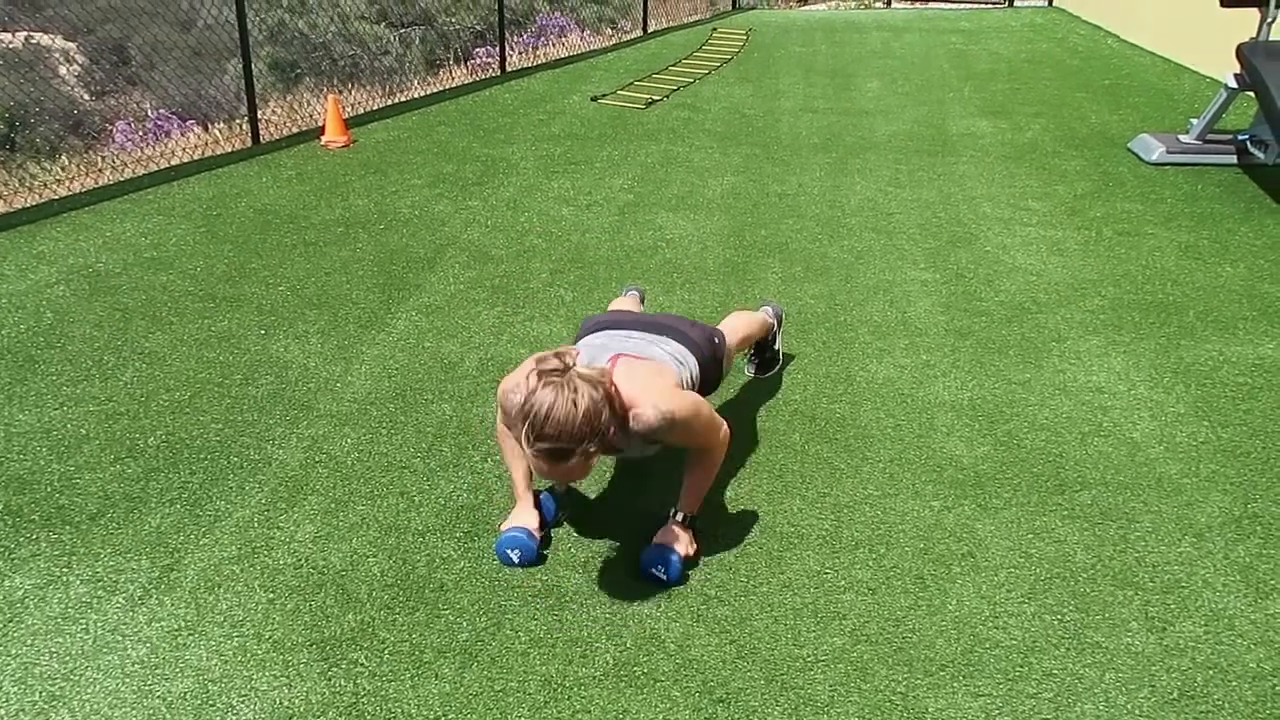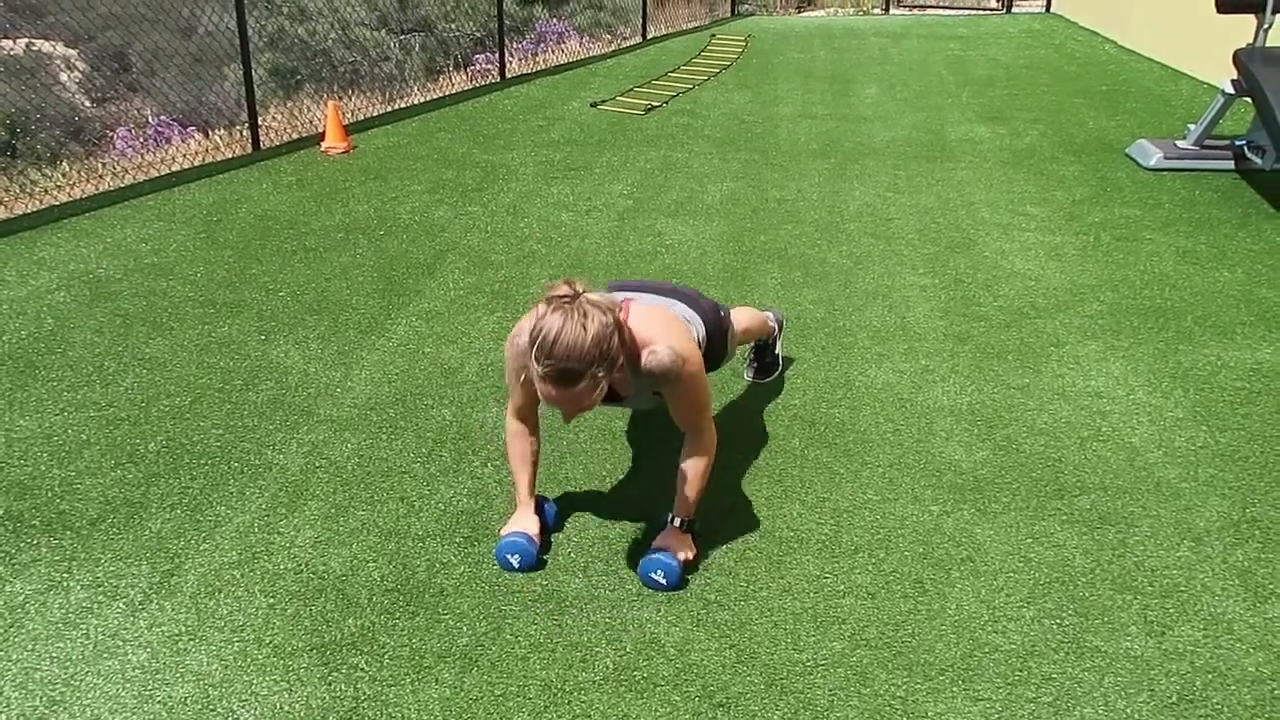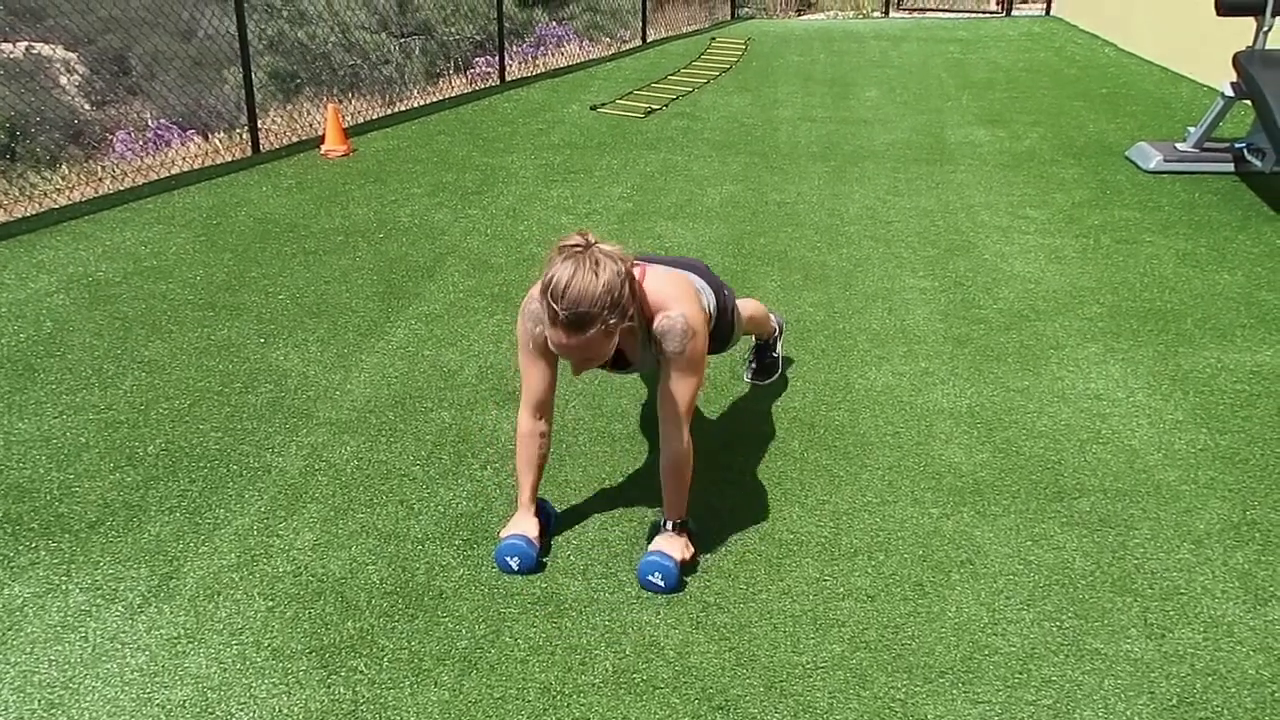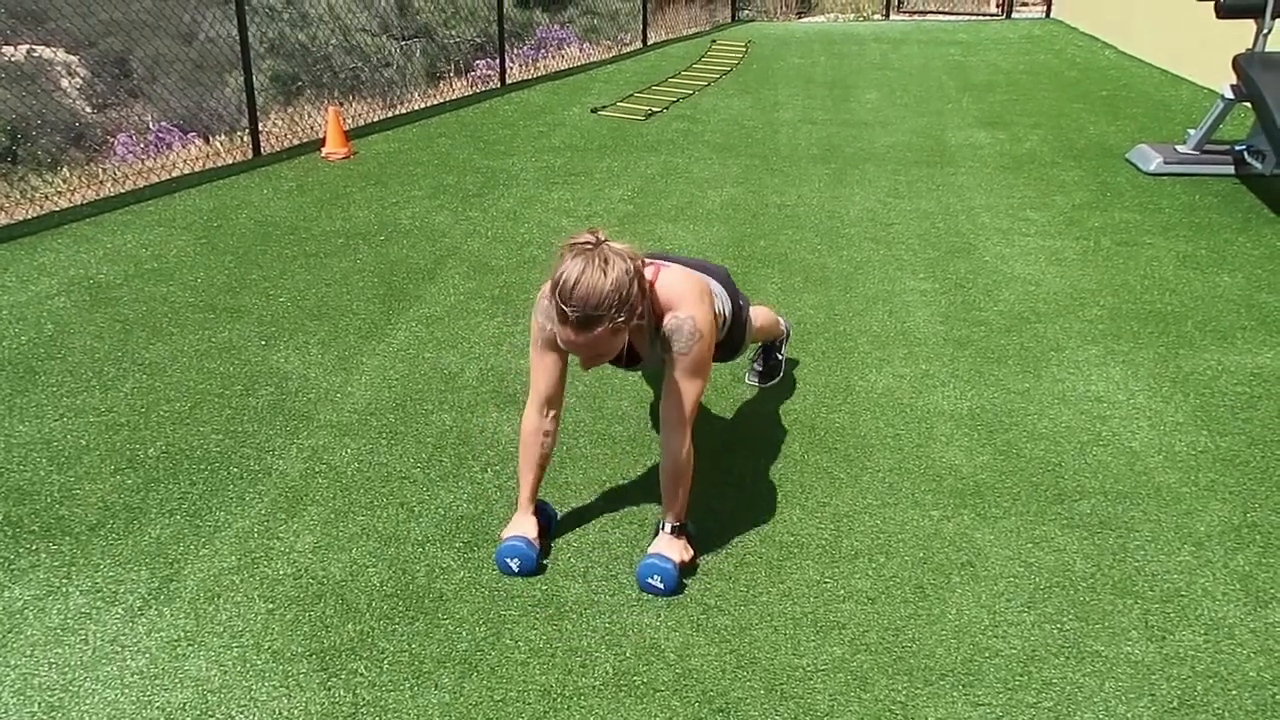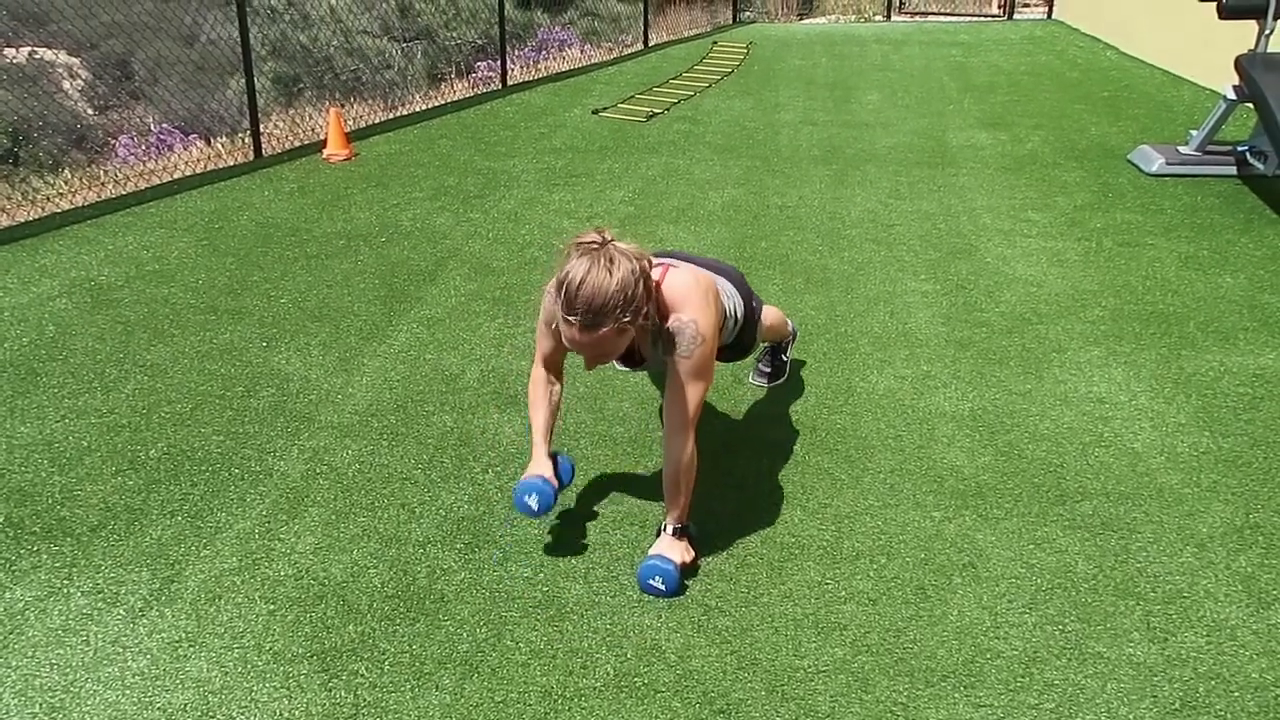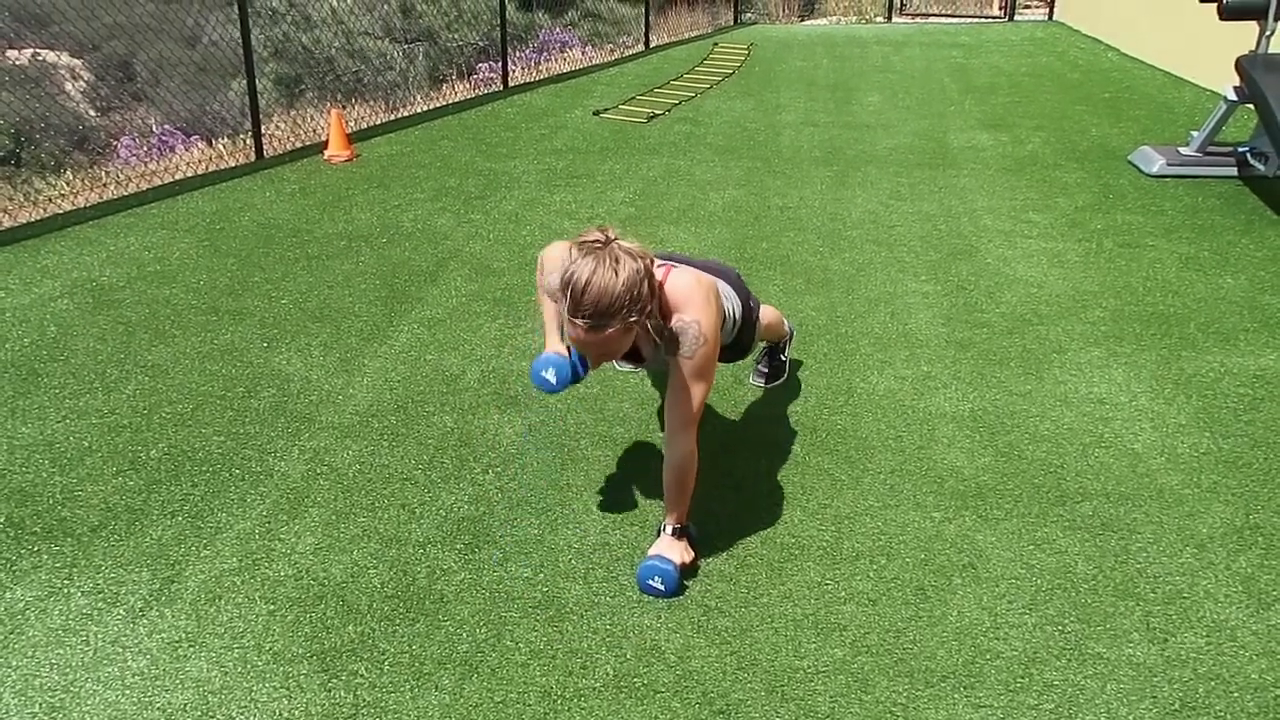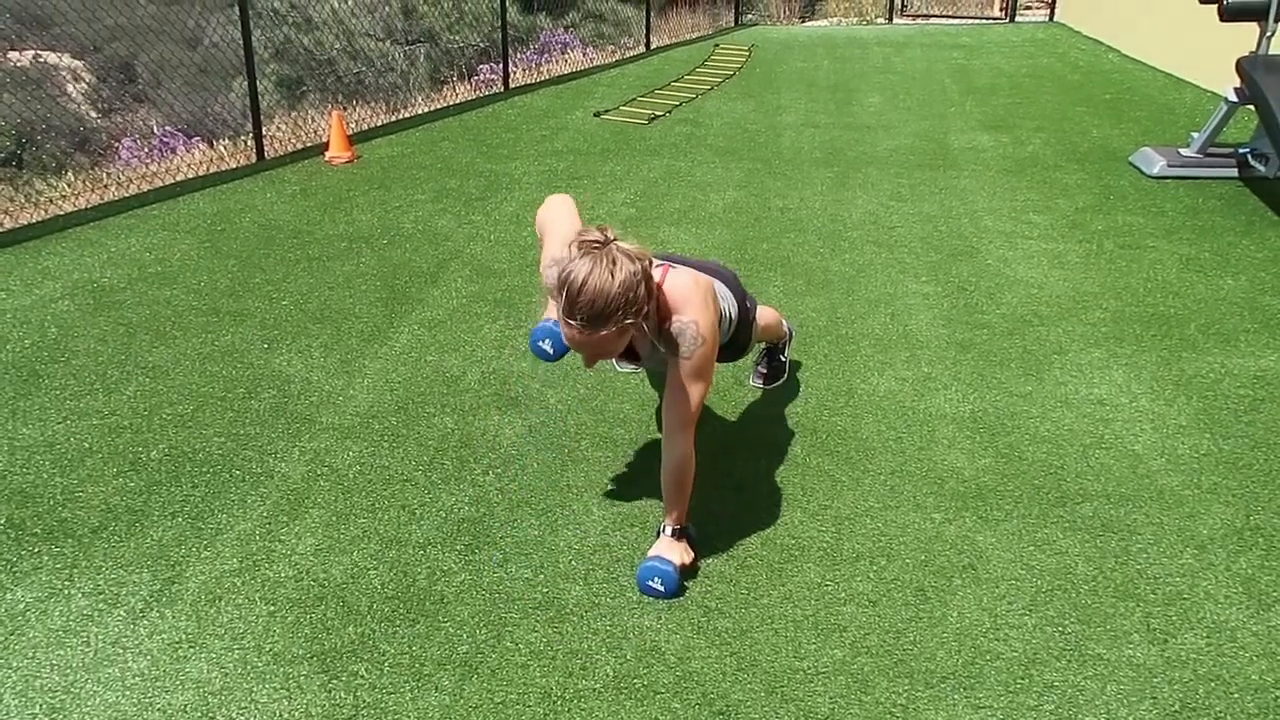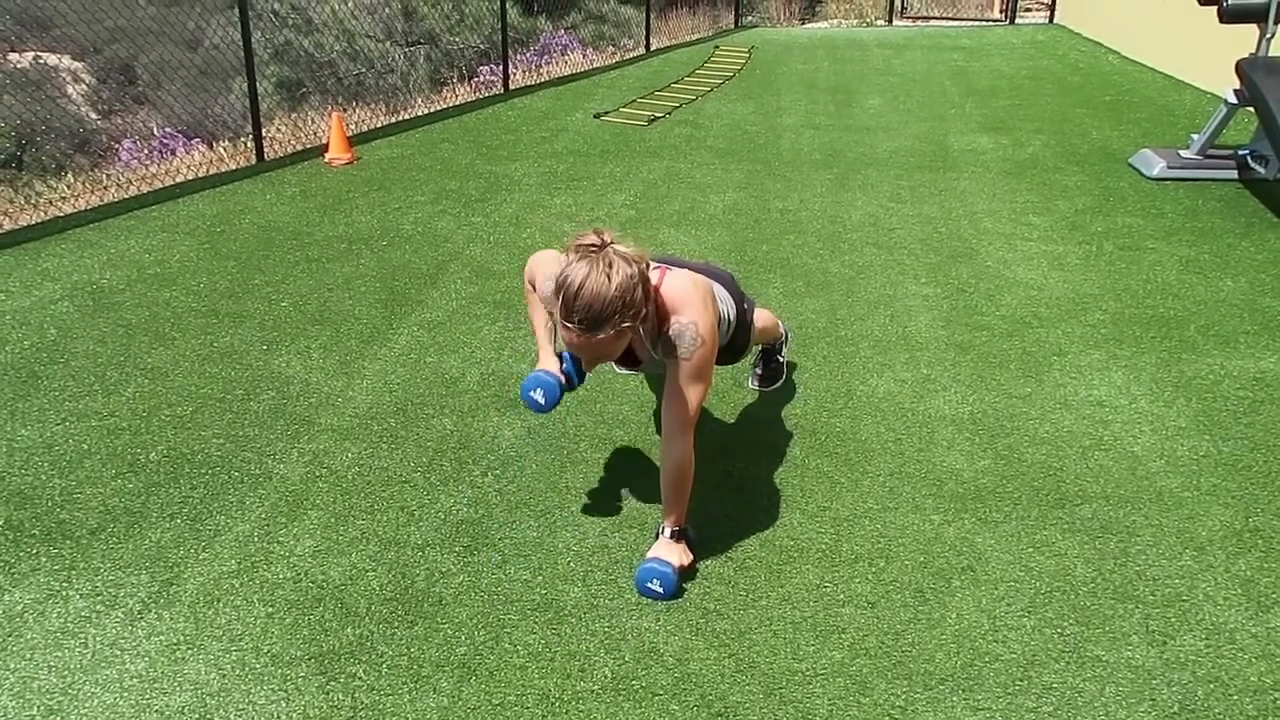
dt=0.2s
person 1, frame 1
left shoulder: (654, 411)
right shoulder: (518, 390)
left elbow: (718, 438)
left wrist: (682, 521)
right wrist: (524, 503)
left hip: (678, 347)
right hip: (600, 331)
left knee: (726, 338)
left ankle: (766, 319)
right ankle: (632, 300)
person 1, frame 2
left shoulder: (666, 354)
right shoulder: (528, 340)
left elbow: (701, 440)
right elbow: (519, 421)
left wrist: (680, 526)
right wrist: (525, 509)
left hip: (690, 314)
left knee: (732, 327)
left ankle: (768, 324)
person 1, frame 3
left shoulder: (676, 317)
right shoulder: (541, 307)
left elbow: (675, 432)
right elbow: (534, 414)
left wrist: (673, 528)
right wrist: (525, 511)
left hip: (701, 292)
left knee: (738, 318)
left ankle: (770, 327)
person 1, frame 4
left shoulder: (683, 317)
right shoulder: (557, 302)
left elbow: (676, 434)
right elbow: (543, 410)
left wrist: (673, 530)
right wrist: (525, 509)
left hip: (714, 298)
left knee: (747, 327)
left ankle: (775, 331)
person 1, frame 5
left shoulder: (687, 319)
right shoulder: (566, 296)
left elbow: (679, 435)
right elbow: (544, 369)
left wrist: (674, 531)
right wrist: (540, 454)
left hip: (724, 296)
left knee: (759, 328)
left ankle: (782, 332)
person 1, frame 6
left shoulder: (690, 320)
right shoulder: (570, 283)
left elbow: (680, 438)
right elbow: (550, 255)
left wrist: (673, 532)
right wrist: (554, 338)
left hip: (721, 295)
left knee: (756, 326)
left ankle: (780, 332)
person 1, frame 7
left shoulder: (689, 322)
right shoulder: (565, 276)
left elbow: (678, 436)
right elbow: (557, 204)
left wrist: (674, 532)
left hip: (723, 314)
left knee: (754, 323)
left ankle: (777, 334)
person 1, frame 8
left shoulder: (688, 324)
right shoulder: (559, 287)
left elbow: (677, 439)
right elbow: (534, 265)
left wrist: (672, 534)
right wrist: (547, 354)
left hip: (719, 302)
left knee: (751, 328)
left ankle: (775, 335)
